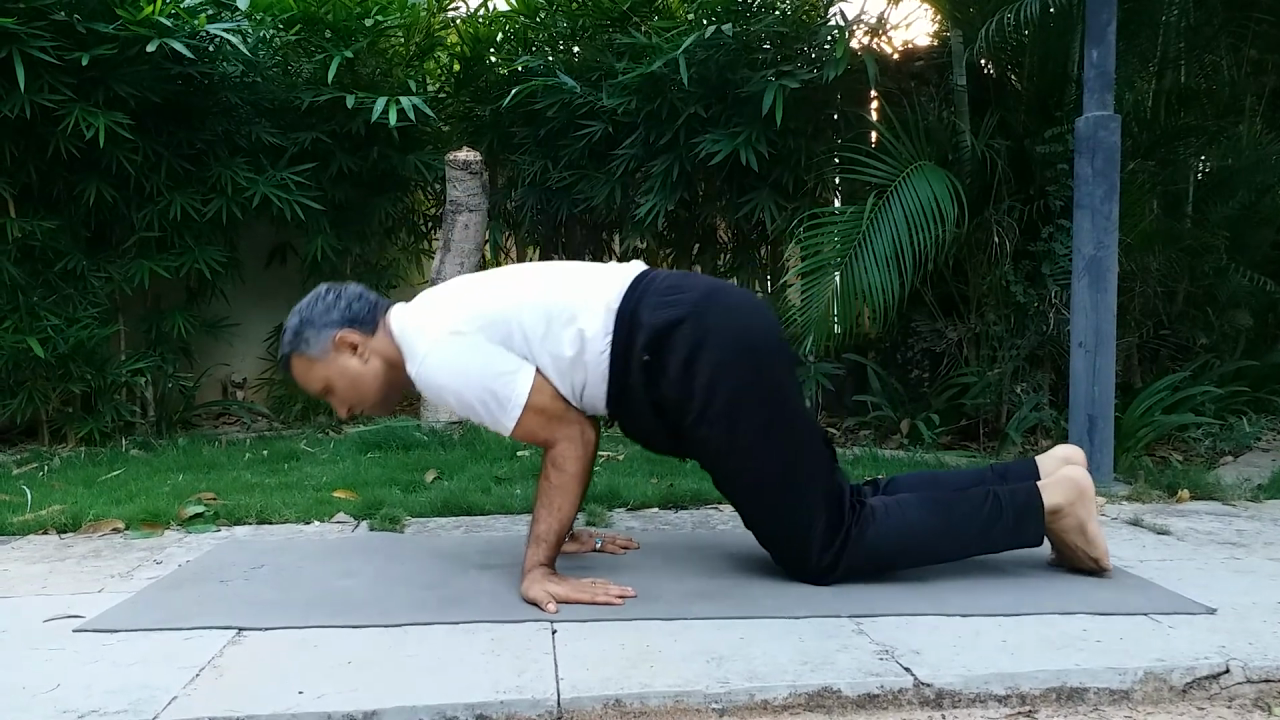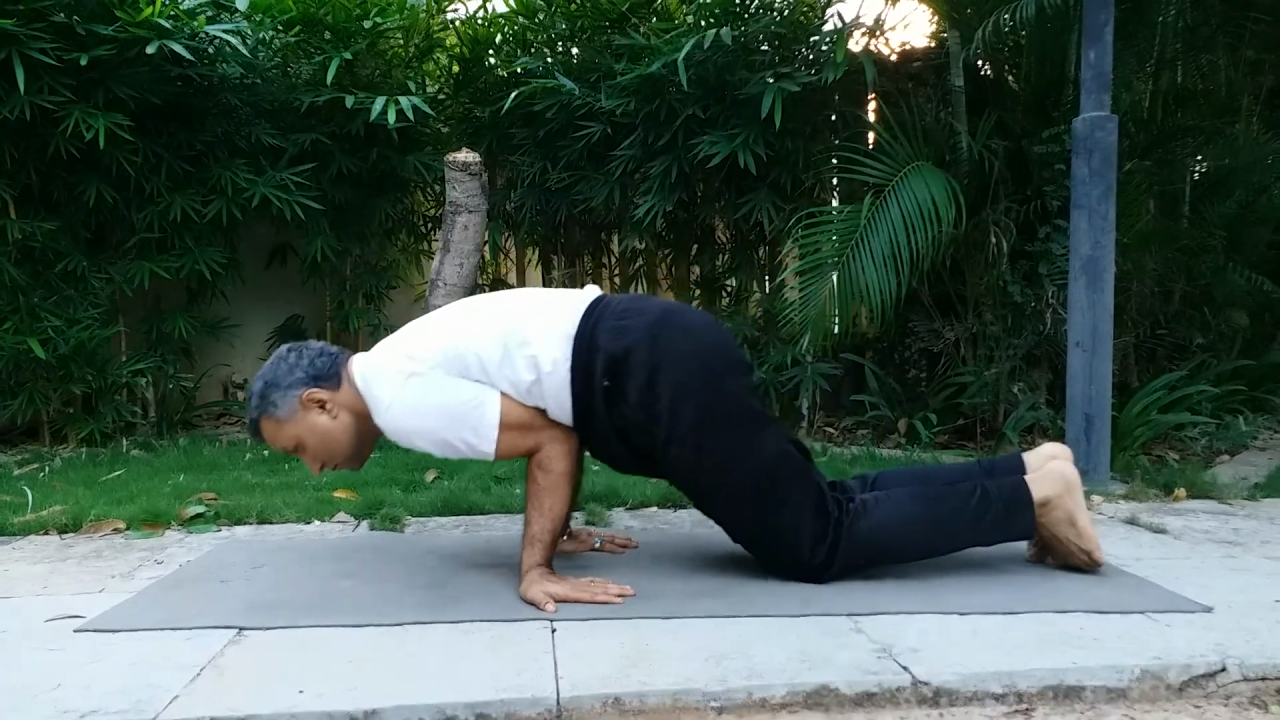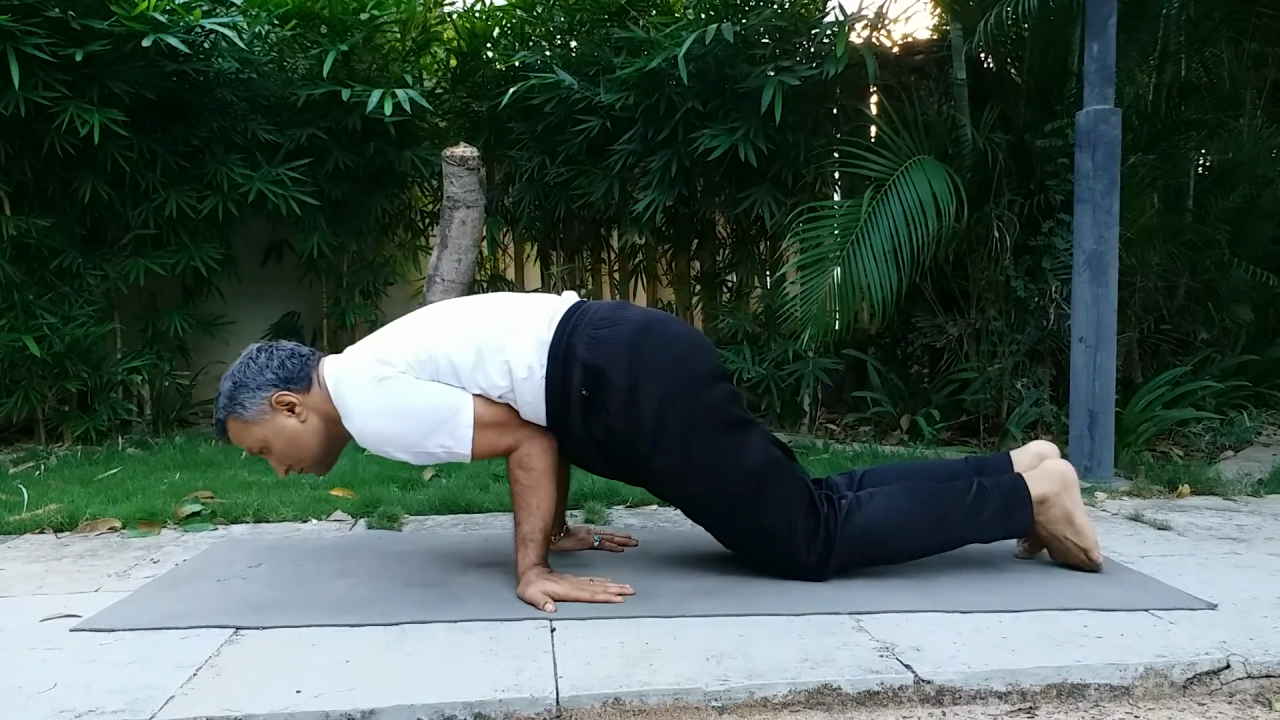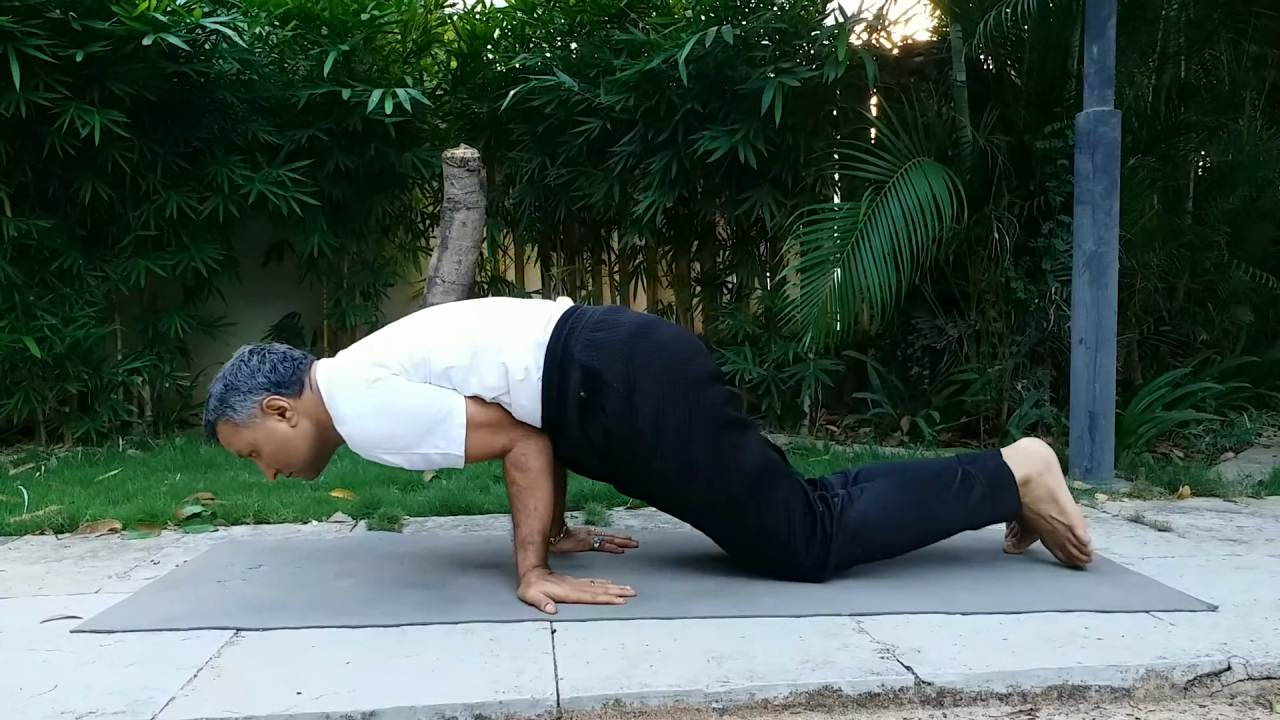
dt=0.3s
person 1, frame 1
left shoulder: (435, 356)
right shoulder: (438, 322)
left elbow: (570, 433)
right elbow: (568, 408)
left wrist: (538, 567)
right wrist: (559, 531)
left hip: (703, 349)
right hip: (706, 332)
left knee: (826, 546)
right knee: (828, 509)
left ankle: (1041, 501)
right ankle: (1039, 474)
person 1, frame 2
left shoulder: (397, 397)
right shoulder: (405, 363)
left elbow: (548, 440)
left wrist: (535, 569)
right wrist: (555, 532)
left hip: (661, 373)
right hip: (664, 351)
left knee: (816, 542)
right knee: (816, 508)
left ankle: (1029, 494)
right ankle: (1025, 469)
person 1, frame 3
left shoulder: (366, 405)
right shoulder: (379, 372)
left elbow: (524, 438)
left wrist: (531, 569)
right wrist: (554, 529)
left hip: (633, 382)
right hip: (630, 360)
left knee: (813, 540)
right knee: (803, 503)
left ankle: (1026, 492)
right ankle: (1014, 469)
person 1, frame 4
left shoulder: (360, 407)
right shoulder: (371, 372)
left elbow: (519, 440)
left wrist: (533, 572)
right wrist: (551, 531)
left hip: (628, 386)
right hip: (624, 365)
left knee: (810, 540)
right knee: (800, 507)
left ankle: (1010, 479)
right ankle: (1003, 468)
